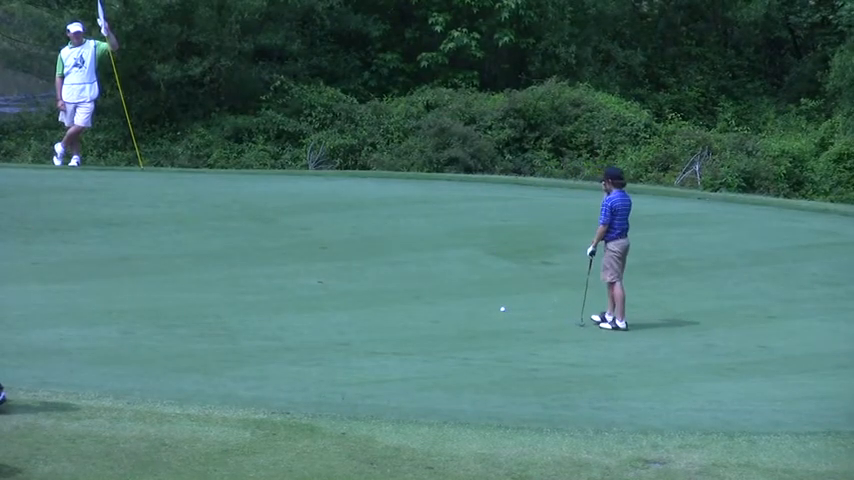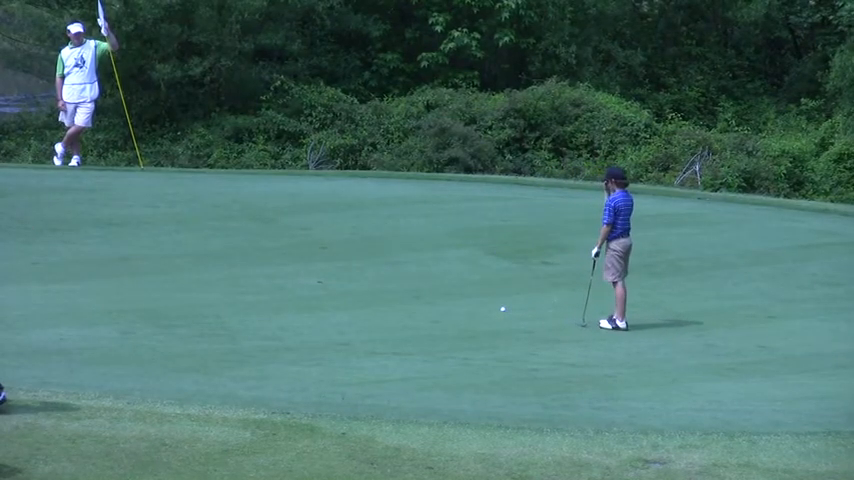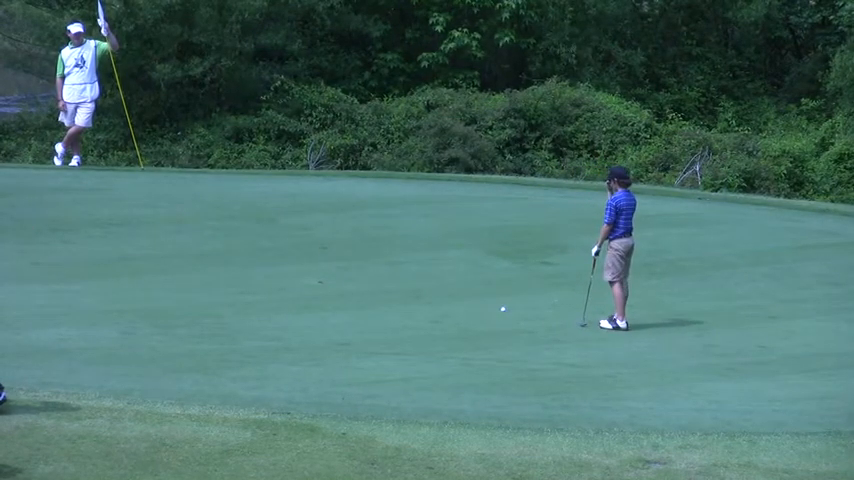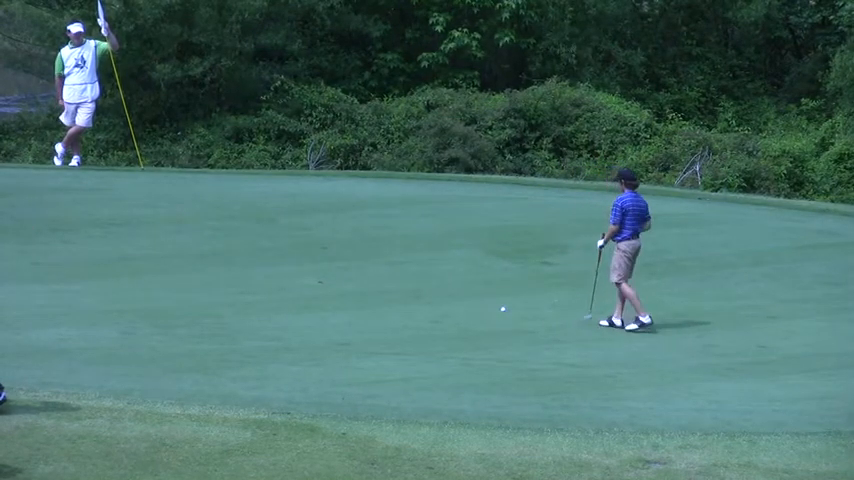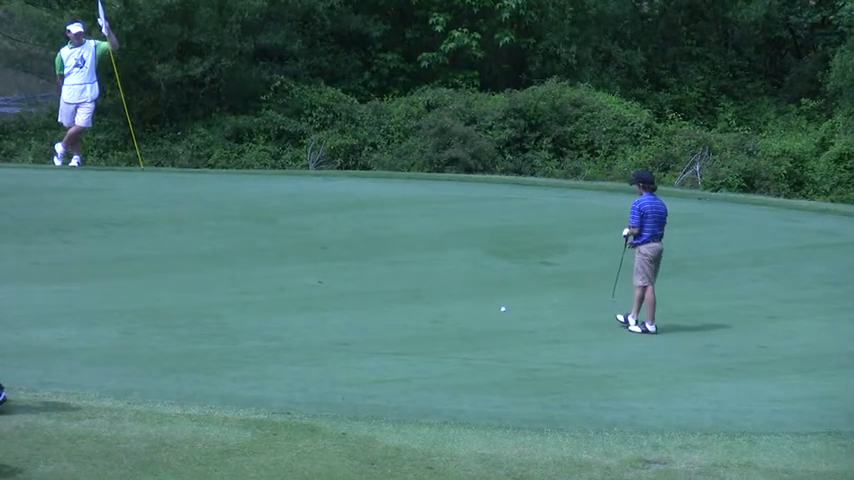
dt=0.4s
person 1, frame 1
left shoulder: (610, 200)
right shoulder: (626, 198)
left elbow: (603, 226)
left wrist: (593, 245)
right wrist: (606, 193)
left hip: (613, 243)
right hip: (623, 241)
left knee: (615, 282)
right knee: (612, 280)
left ankle: (620, 321)
right ankle: (609, 315)
person 1, frame 2
left shoulder: (613, 200)
right shoulder: (628, 198)
left elbow: (607, 226)
left wrist: (597, 247)
right wrist: (607, 192)
left hip: (615, 243)
right hip: (626, 240)
left knee: (617, 281)
right knee: (619, 280)
left ankle: (620, 321)
right ankle: (617, 316)
person 1, frame 3
left shoulder: (614, 200)
right shoulder: (631, 198)
left elbow: (607, 226)
left wrist: (597, 245)
right wrist: (610, 191)
left hip: (617, 242)
right hip: (628, 240)
left knee: (615, 282)
right knee: (622, 280)
left ankle: (620, 321)
right ankle: (618, 316)
person 1, frame 4
left shoulder: (620, 201)
right shoulder: (642, 201)
left elbow: (614, 227)
right elbow: (647, 225)
left wrist: (603, 241)
left hip: (623, 244)
right hip: (635, 242)
left knee: (620, 282)
right knee: (623, 281)
left ankle: (643, 316)
right ankle: (617, 318)
person 1, frame 5
left shoulder: (638, 204)
right shoulder: (661, 204)
left elbow: (635, 230)
right elbow: (662, 229)
left wrist: (626, 232)
left hip: (645, 248)
right hip: (658, 245)
left knee: (647, 285)
right knee: (642, 283)
left ankle: (650, 324)
right ankle: (632, 317)
person 2, frame 1
left shoulder: (93, 46)
right shoulder: (63, 52)
left elbow: (114, 47)
right elbow: (59, 77)
left wrist: (107, 32)
right wrist: (59, 99)
left hip: (86, 97)
right hip: (68, 97)
left knee: (79, 127)
right knee: (72, 129)
left ankle: (61, 147)
right ankle: (76, 156)
person 2, frame 2
left shoulder: (93, 46)
right shoulder: (64, 53)
left elbow: (114, 47)
right elbow: (59, 77)
left wrist: (107, 32)
right wrist: (59, 99)
left hip: (87, 96)
right hip: (68, 97)
left knee: (80, 127)
right knee: (71, 128)
left ankle: (61, 147)
right ankle: (76, 156)
person 2, frame 3
left shoulder: (93, 46)
right shoulder: (64, 53)
left elbow: (114, 47)
right elbow: (59, 77)
left wrist: (107, 32)
right wrist: (60, 99)
left hip: (87, 96)
right hip: (69, 97)
left knee: (80, 127)
right knee: (72, 128)
left ankle: (62, 147)
right ankle: (76, 156)
person 2, frame 4
left shoulder: (93, 46)
right shoulder: (63, 52)
left elbow: (114, 47)
right elbow: (58, 76)
left wrist: (108, 32)
right wrist: (59, 98)
left hip: (88, 96)
right hip: (70, 97)
left knee: (81, 127)
right knee: (72, 128)
left ankle: (62, 147)
right ankle: (76, 156)
person 2, frame 5
left shoulder: (93, 46)
right shoulder: (63, 53)
left elbow: (114, 47)
right elbow: (60, 76)
left wrist: (108, 32)
right wrist: (62, 94)
left hip: (87, 96)
right hip: (69, 97)
left knee: (80, 127)
right knee: (71, 128)
left ankle: (61, 147)
right ankle: (76, 156)
